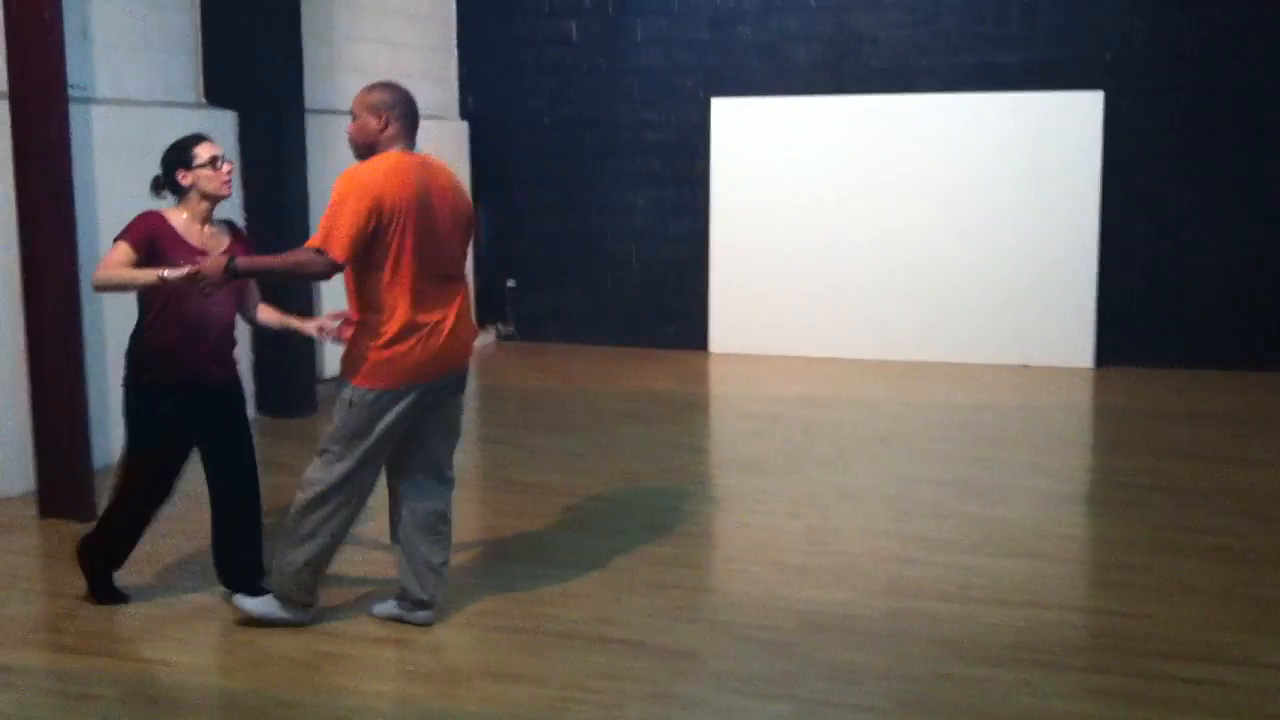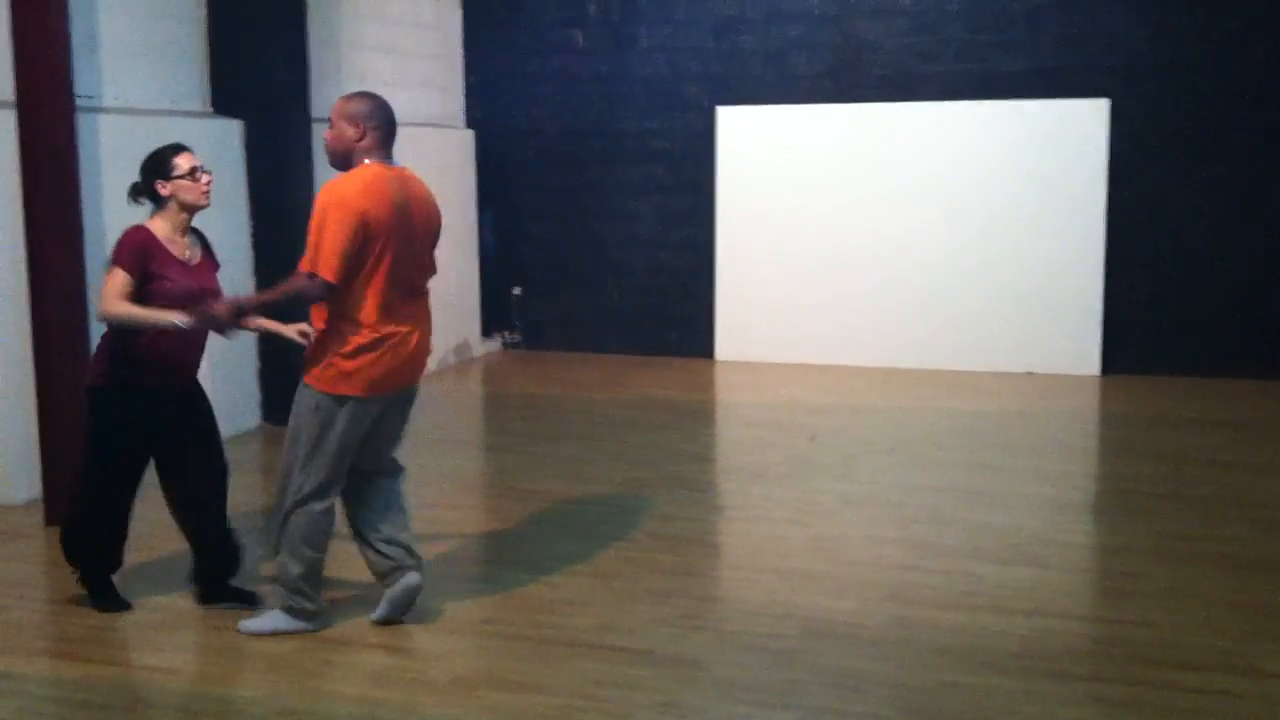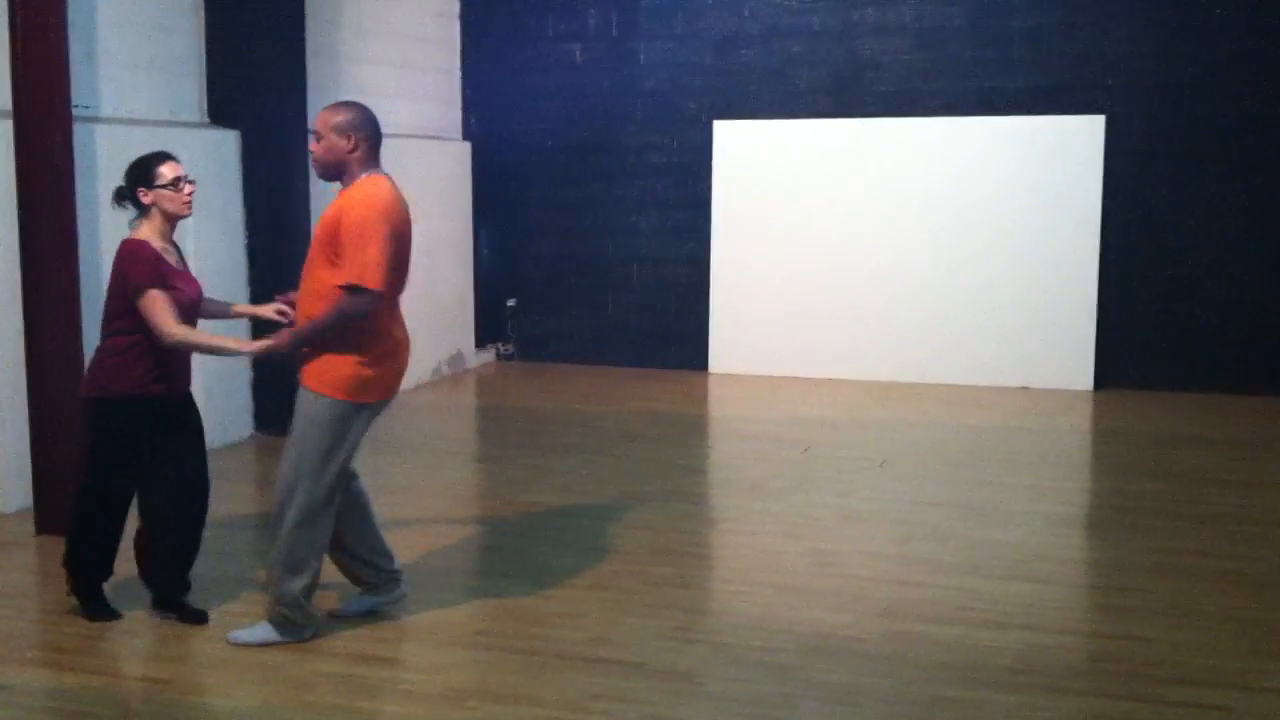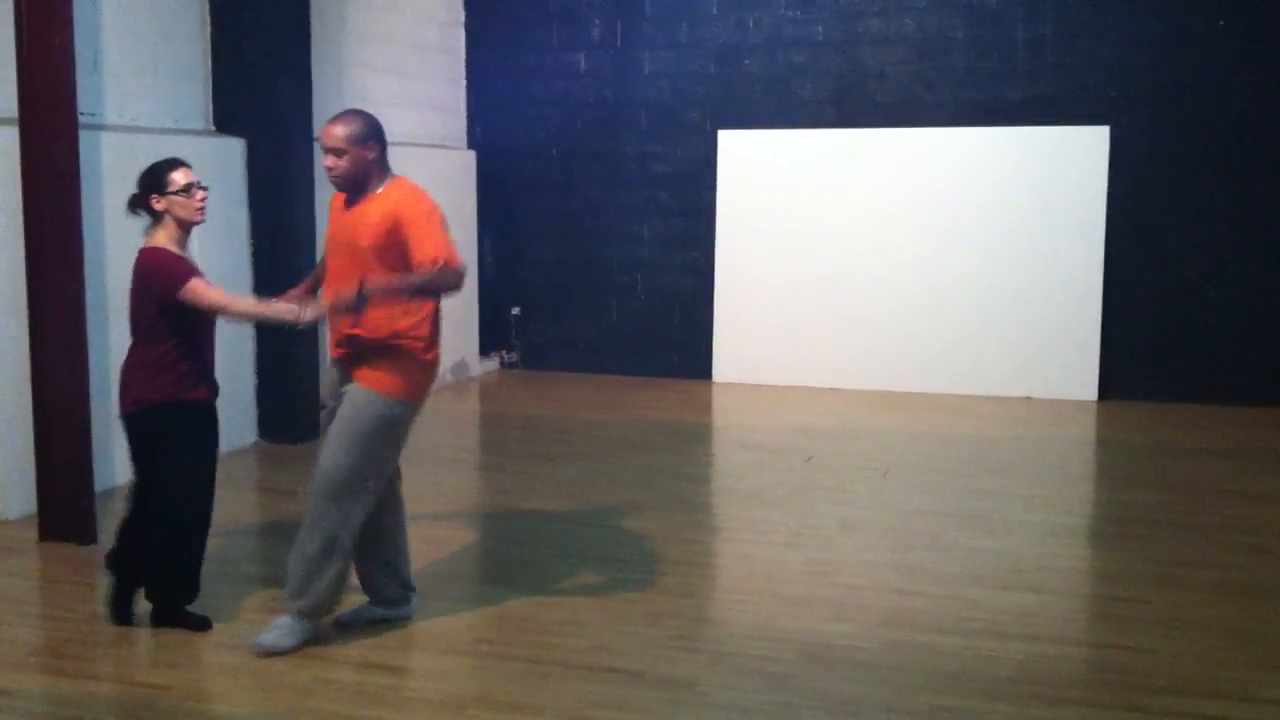
dt=0.2s
person 1, frame 1
left shoulder: (364, 182)
right shoulder: (448, 182)
left elbow: (320, 261)
left wrist: (235, 266)
left hip: (390, 359)
right hip: (448, 354)
left knee: (336, 475)
right knee: (425, 476)
left ankle: (292, 594)
right ankle: (420, 596)
person 1, frame 2
left shoulder: (344, 193)
right shoulder: (418, 192)
left elbow: (315, 285)
left wrist: (243, 305)
left hip: (352, 362)
right hip: (402, 357)
left knee: (307, 483)
right knee: (370, 469)
left ankle: (298, 605)
right ankle: (398, 569)
person 1, frame 3
left shoulder: (368, 203)
right shoulder: (361, 195)
left elbow: (367, 298)
left wrist: (301, 335)
right wrist: (305, 300)
left hip: (346, 368)
right hip: (337, 362)
left knee: (301, 490)
right knee: (329, 479)
left ankle: (289, 616)
right ankle: (380, 581)
person 1, frame 4
left shoulder: (407, 205)
right shoulder: (342, 202)
left elbow: (448, 275)
left wrist: (368, 294)
right wrist: (311, 288)
left hip: (391, 366)
right hip: (351, 361)
left knee: (333, 481)
right knee: (371, 481)
left ankle: (303, 610)
right ankle: (391, 596)
person 2, frame 1
left shoulder: (233, 237)
right shoulder: (152, 227)
left elbow: (252, 307)
right elbow: (103, 277)
left wrist: (302, 324)
right wrist: (168, 275)
left hip: (216, 380)
right hip: (157, 380)
left knee: (236, 478)
right knee: (148, 481)
left ankle: (244, 577)
right ankle: (98, 565)
person 2, frame 2
left shoulder: (199, 244)
right shoulder: (137, 242)
left elbow: (220, 305)
right elbow: (108, 308)
left wrist: (278, 326)
right wrist: (171, 319)
left hip: (177, 385)
right hip: (123, 385)
left knee: (203, 476)
right knee: (110, 484)
left ankle: (215, 578)
right ankle: (95, 578)
person 2, frame 3
left shoulder: (169, 249)
right shoulder: (138, 255)
left elbow: (191, 303)
right elbow: (170, 332)
left wrist: (253, 310)
right wrist: (245, 348)
left hip: (167, 393)
right hip: (121, 396)
left knee: (185, 491)
right knee: (108, 493)
left ankle: (169, 589)
right ankle: (87, 585)
person 2, frame 4
left shoulder: (179, 256)
right shoulder: (157, 262)
left elbow: (212, 302)
right elbow: (223, 303)
left wrist: (274, 308)
right wrist: (303, 312)
left hip: (191, 399)
right hip: (158, 403)
left knee: (190, 503)
right knee: (166, 502)
left ankle: (169, 599)
right ankle: (126, 579)
